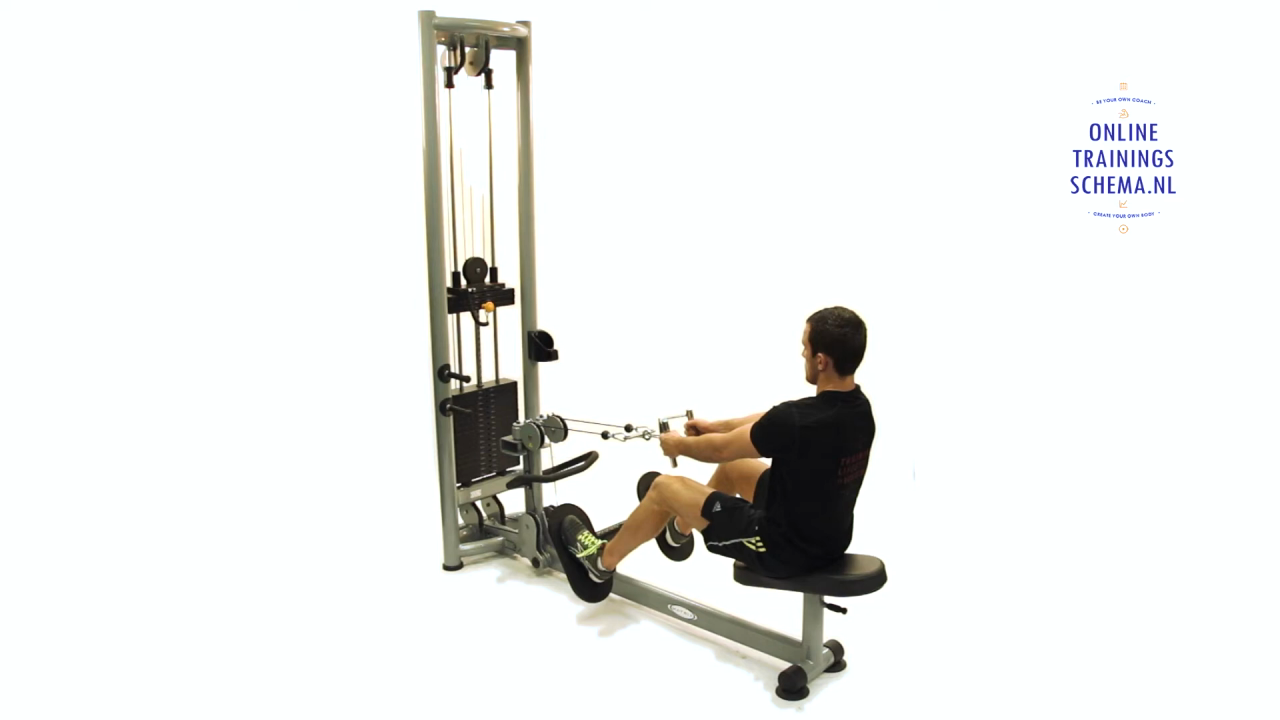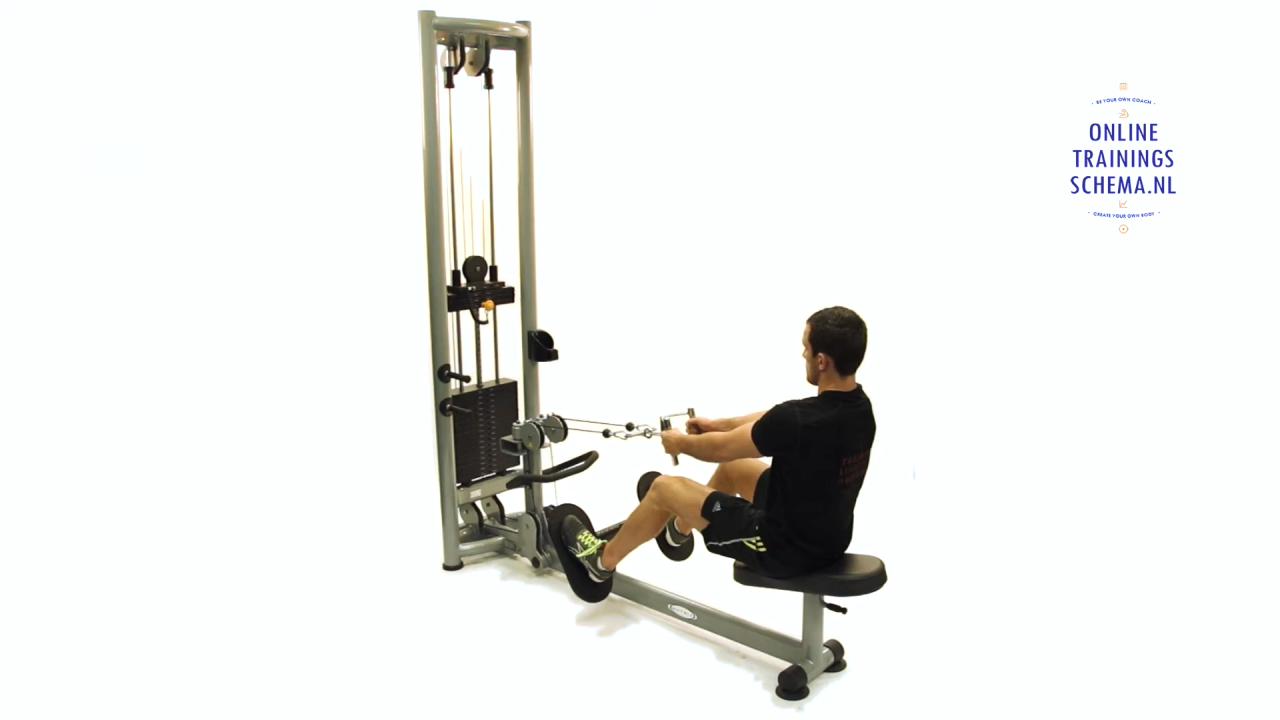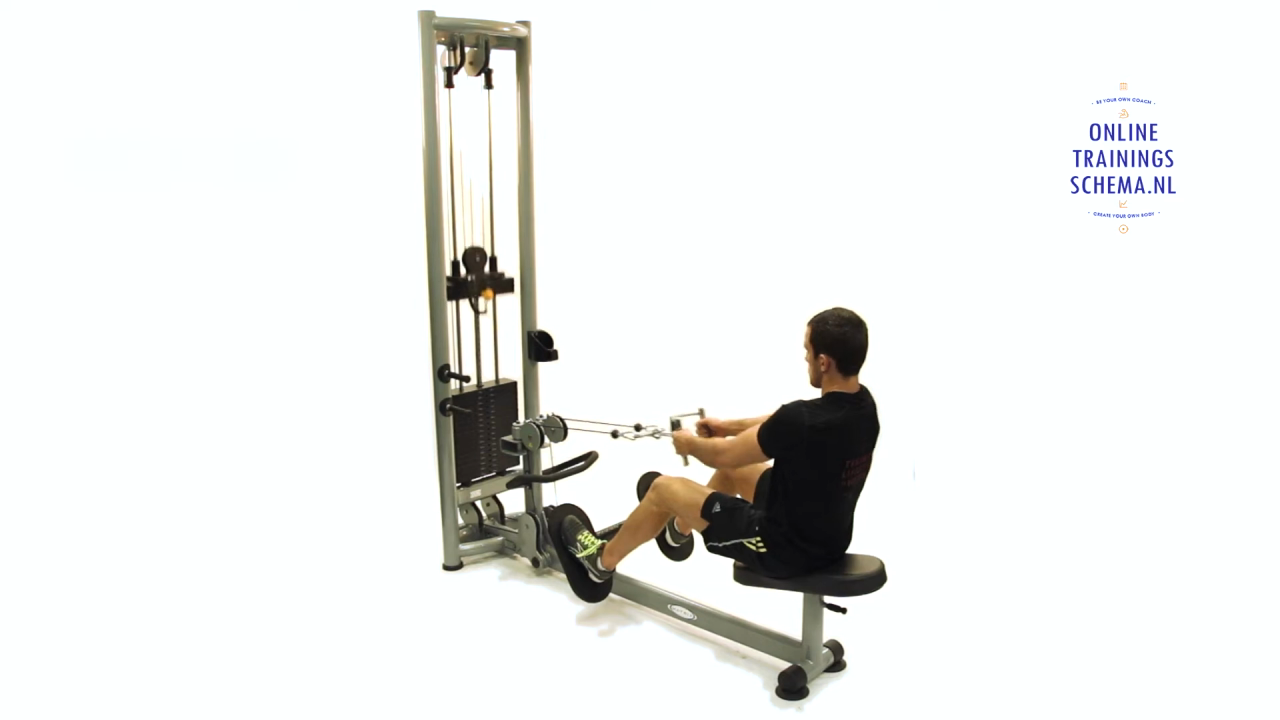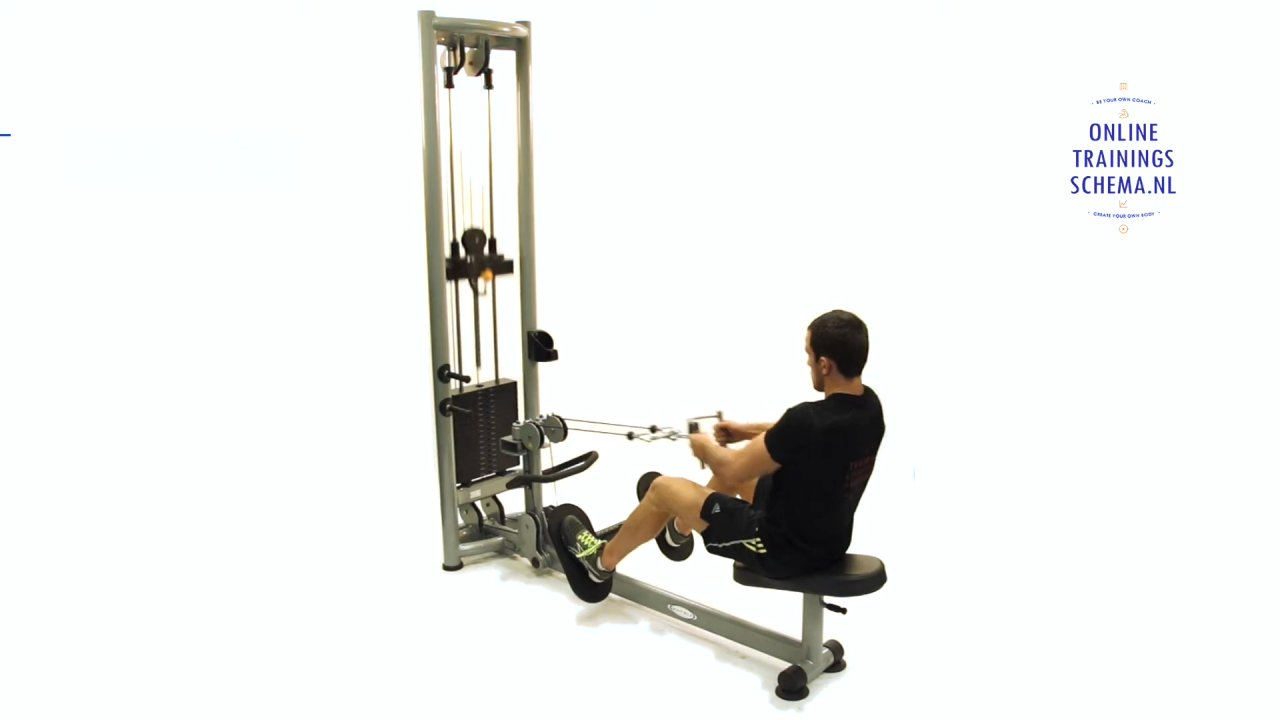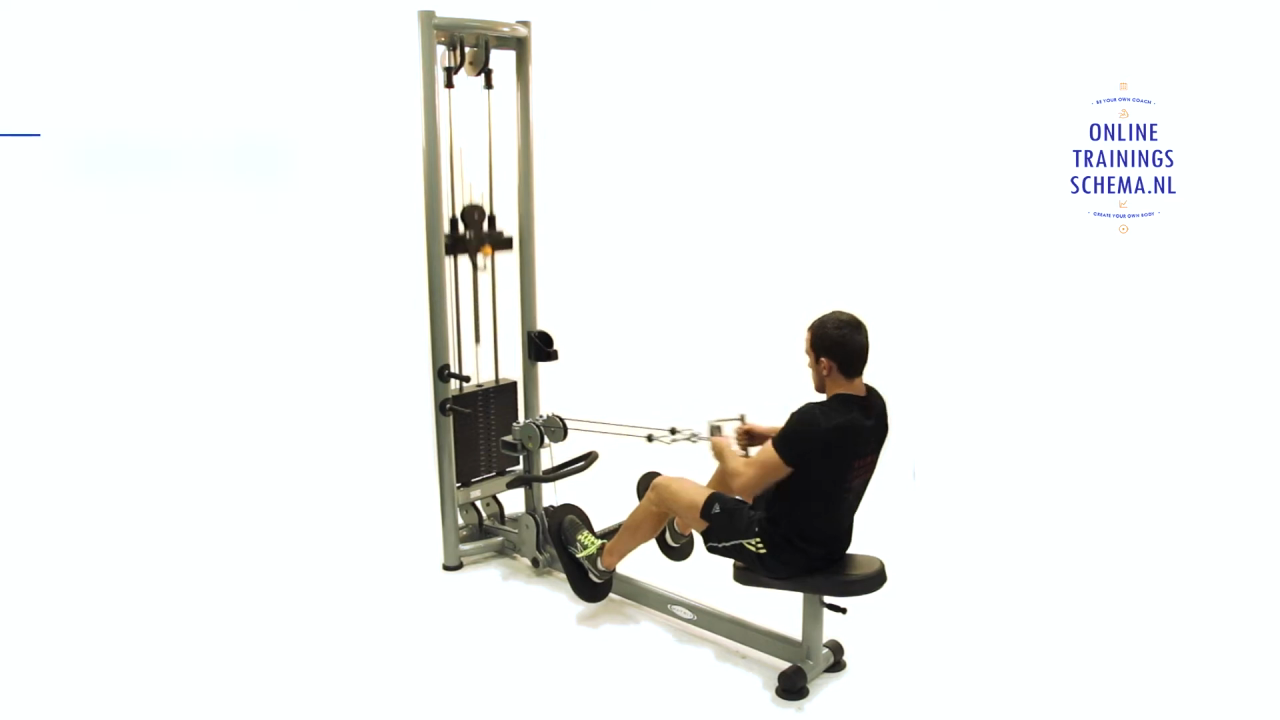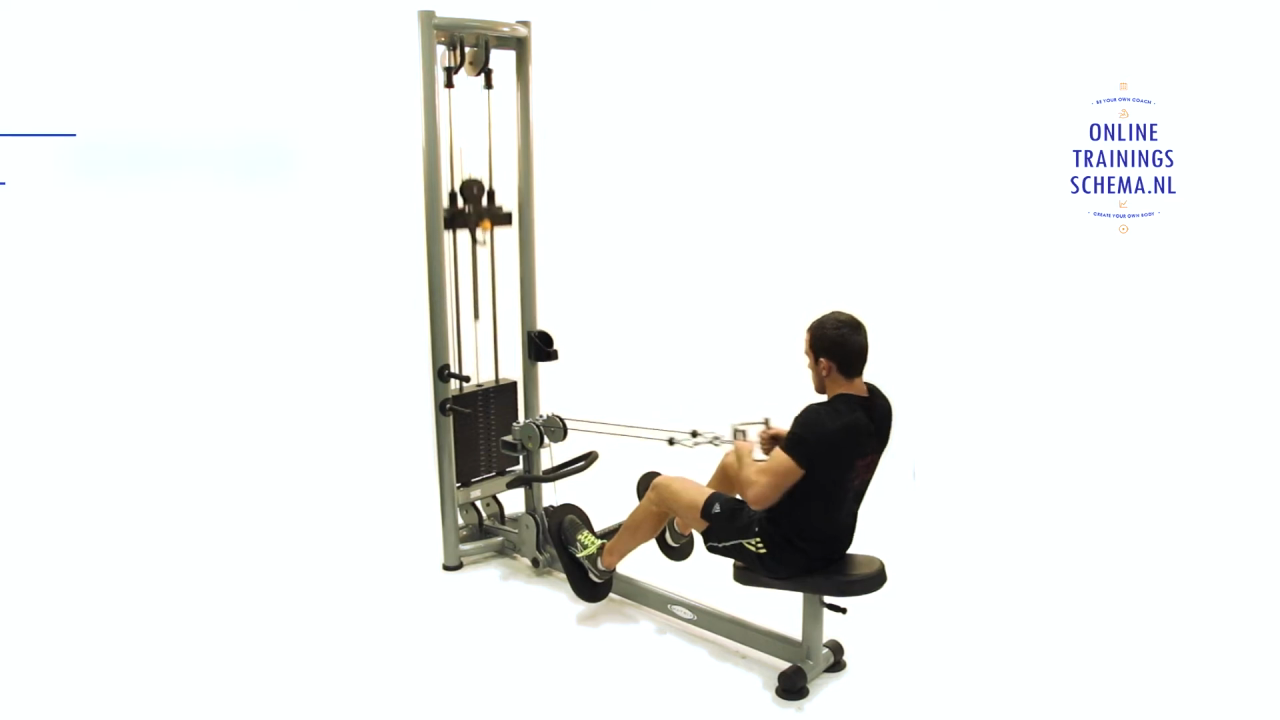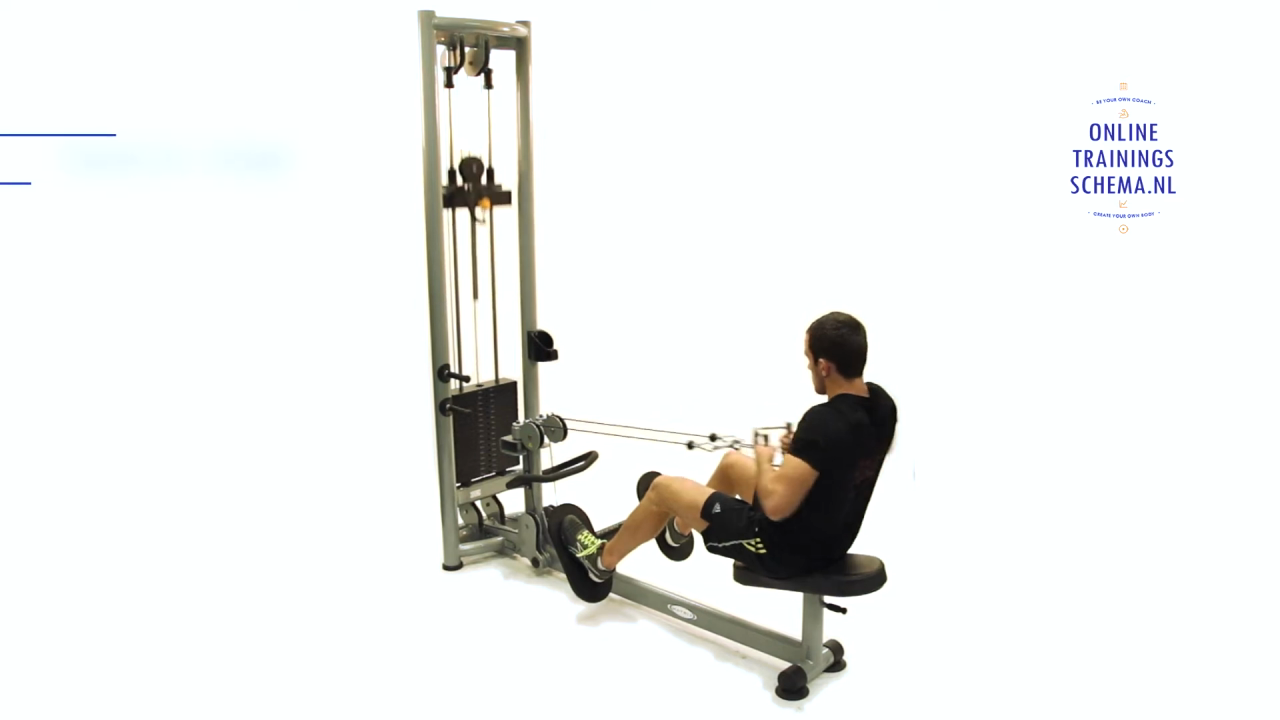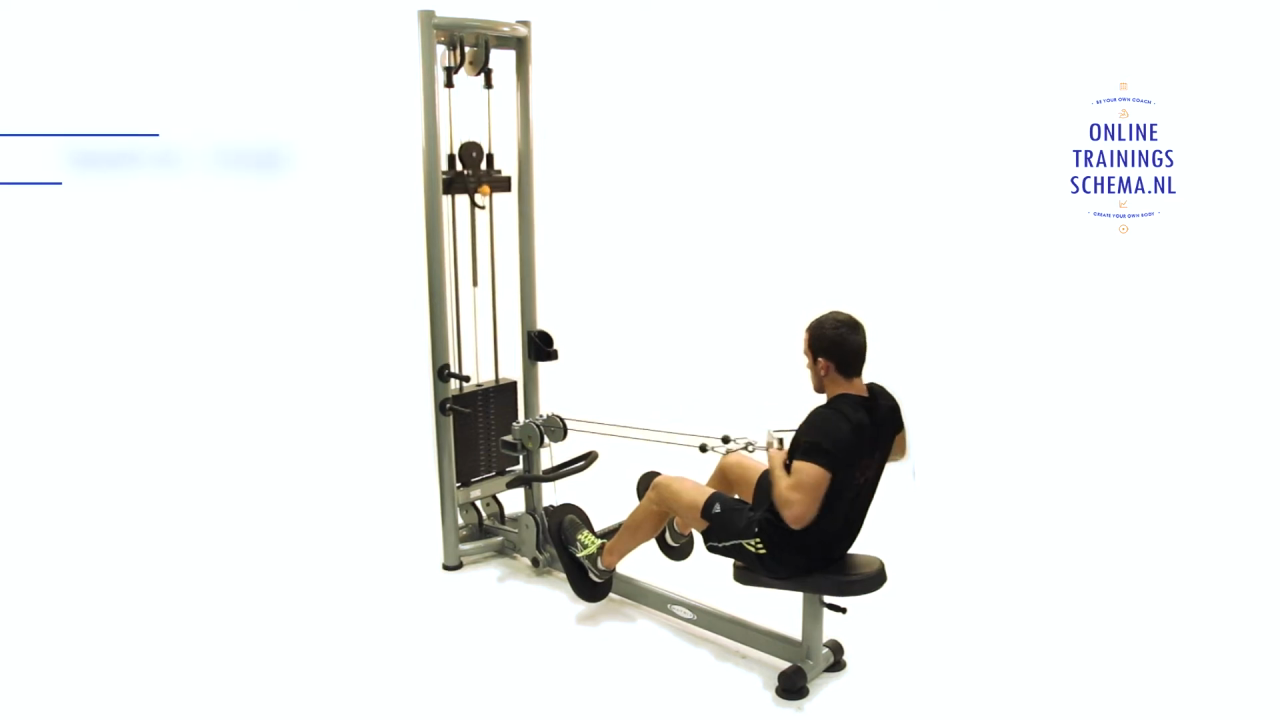
dt=0.1s
person 1, frame 1
left shoulder: (800, 419)
right shoulder: (856, 403)
left elbow: (720, 449)
left wrist: (680, 444)
right wrist: (714, 425)
left hip: (783, 548)
right hip: (829, 539)
left knee: (664, 487)
right knee: (733, 467)
left ankle: (603, 560)
right ankle: (681, 527)
person 1, frame 2
left shoulder: (801, 419)
right shoulder: (857, 403)
left elbow: (721, 448)
left wrist: (681, 442)
right wrist: (716, 424)
left hip: (783, 547)
right hip: (828, 538)
left knee: (664, 487)
right knee: (733, 466)
left ankle: (603, 560)
right ankle: (681, 526)
person 1, frame 3
left shoulder: (806, 418)
right shoulder: (862, 403)
left elbow: (721, 457)
left wrist: (689, 442)
right wrist: (728, 426)
left hip: (784, 548)
right hip: (829, 540)
left knee: (664, 488)
right knee: (732, 463)
left ankle: (603, 560)
right ankle: (680, 527)
person 1, frame 4
left shoulder: (812, 420)
right shoulder: (867, 405)
left elbow: (731, 469)
left wrist: (704, 447)
right wrist: (747, 430)
left hip: (784, 549)
right hip: (828, 539)
left knee: (663, 488)
right knee: (735, 465)
left ankle: (603, 560)
right ankle: (680, 528)
person 1, frame 5
left shoulder: (816, 420)
right shoulder: (872, 405)
left elbow: (742, 482)
left wrist: (723, 449)
right wrist: (772, 435)
left hip: (784, 548)
right hip: (828, 540)
left knee: (663, 488)
right knee: (731, 467)
left ankle: (603, 561)
right ankle: (680, 528)
person 1, frame 6
left shoulder: (820, 421)
right shoulder: (877, 405)
left elbow: (756, 494)
left wrist: (743, 455)
right wrist: (790, 441)
left hip: (784, 548)
right hip: (829, 539)
left knee: (663, 488)
right knee: (730, 467)
left ankle: (603, 560)
right ankle: (680, 528)
person 1, frame 7
left shoulder: (824, 421)
right shoulder: (881, 403)
left elbow: (774, 503)
left wrist: (763, 462)
left hip: (785, 548)
right hip: (831, 540)
left knee: (664, 487)
right knee: (732, 463)
left ankle: (603, 560)
right ankle: (679, 529)
person 1, frame 8
left shoulder: (828, 423)
right shoulder: (884, 404)
left elbow: (795, 512)
right elbow: (898, 450)
left wrist: (778, 466)
left hip: (785, 548)
right hip: (831, 540)
left knee: (664, 487)
right knee: (731, 462)
left ankle: (603, 560)
right ankle: (678, 528)
